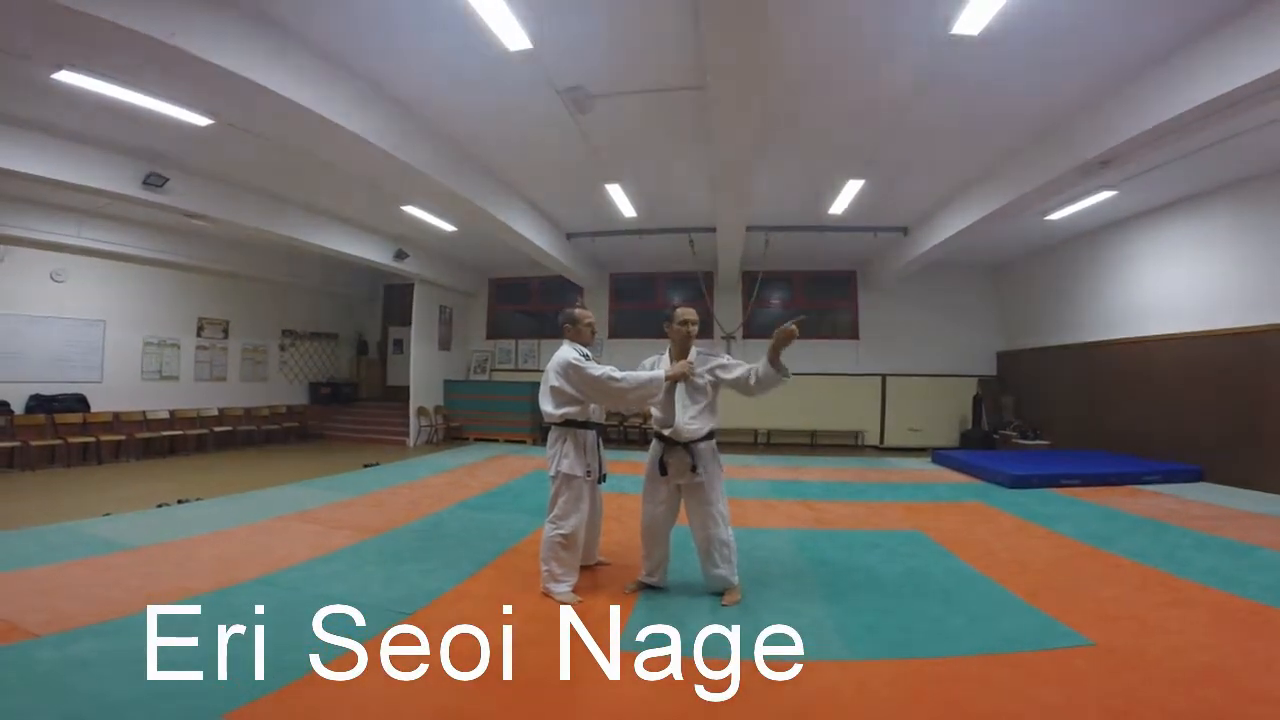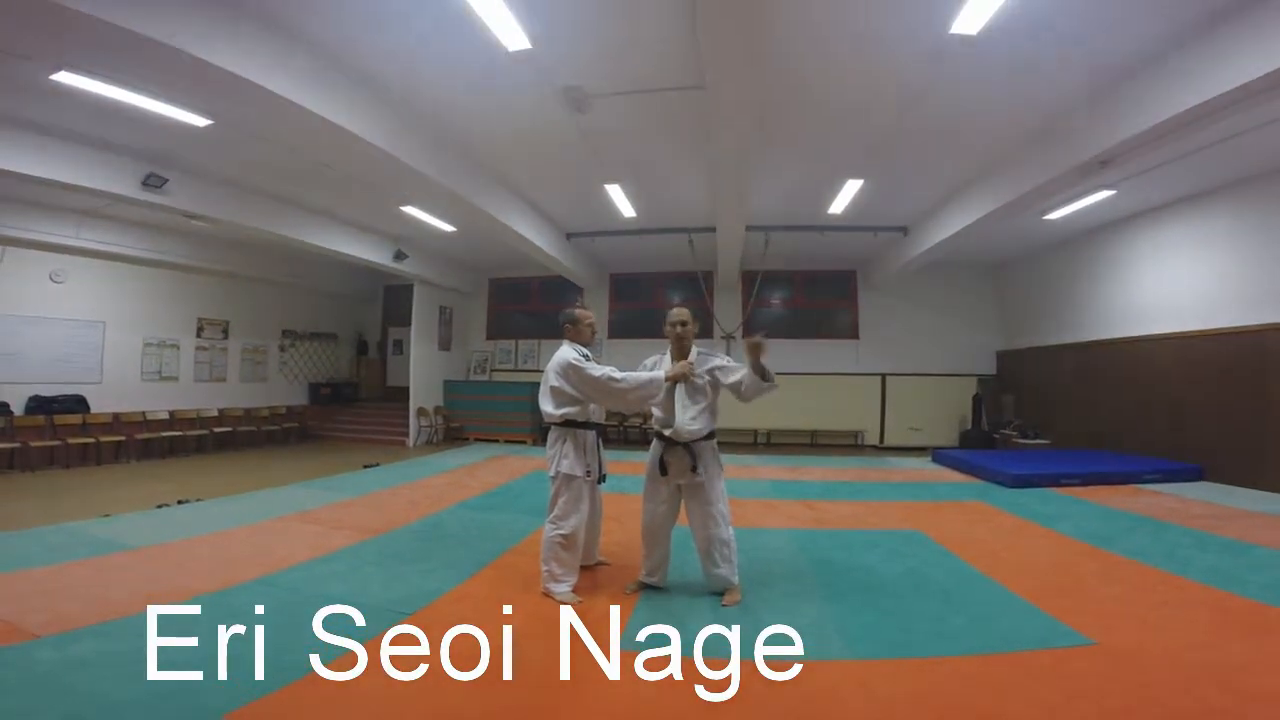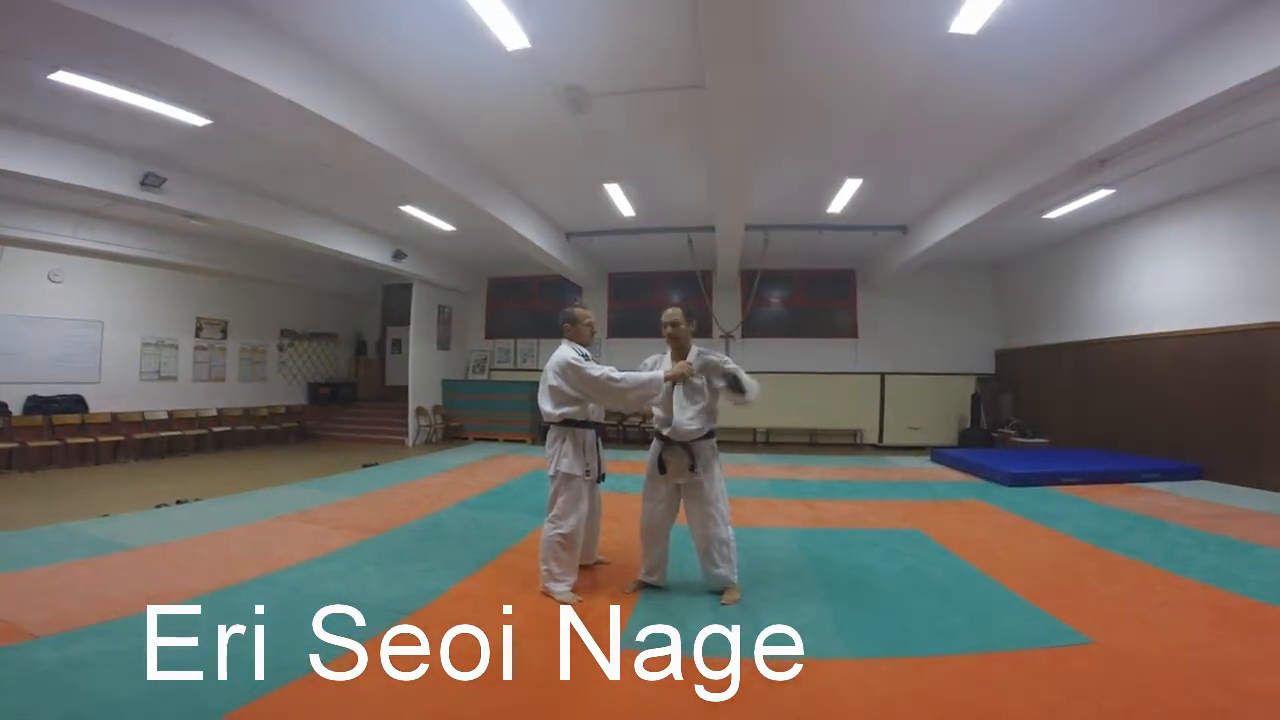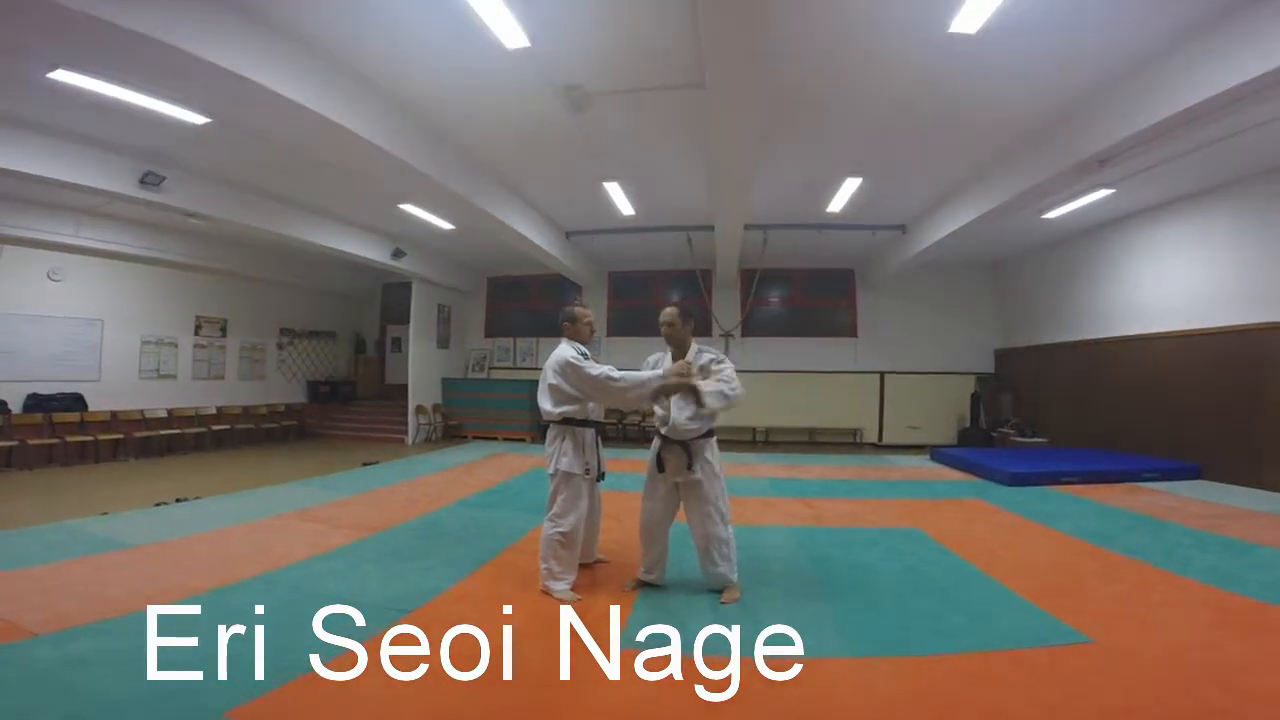
dt=0.1s
person 1, frame 1
left shoulder: (713, 364)
right shoulder: (651, 366)
left elbow: (753, 380)
left wrist: (775, 351)
left hip: (700, 454)
right hip: (663, 453)
left knee: (712, 523)
right knee: (654, 521)
left ankle: (727, 582)
right ankle: (651, 576)
person 1, frame 2
left shoulder: (712, 363)
right shoulder: (652, 365)
left elbow: (751, 388)
left wrist: (755, 362)
left hip: (701, 454)
right hip: (663, 452)
left knee: (712, 523)
right knee: (654, 520)
left ankle: (727, 582)
right ankle: (652, 577)
person 1, frame 3
left shoulder: (711, 362)
right shoulder: (652, 365)
left elbow: (745, 391)
left wrist: (727, 374)
left hip: (700, 453)
right hip: (663, 452)
left knee: (711, 522)
right knee: (653, 520)
left ankle: (727, 581)
right ankle: (651, 576)
person 1, frame 4
left shoulder: (711, 360)
right shoulder: (654, 362)
left elbow: (730, 393)
left wrist: (690, 388)
left hip: (699, 452)
right hip: (664, 449)
left knee: (711, 520)
right knee: (653, 518)
left ankle: (726, 579)
right ankle: (650, 574)
person 2, frame 1
left shoulder: (577, 358)
right shoulder: (569, 360)
left elbow: (602, 391)
right elbow: (615, 383)
right wrist: (667, 375)
left hip: (583, 441)
right hip: (571, 443)
left knee: (590, 506)
right knee: (567, 514)
left ankle: (585, 556)
right ankle: (556, 582)
person 2, frame 2
left shoulder: (577, 358)
right shoulder: (568, 360)
left elbow: (602, 391)
right elbow: (615, 383)
right wrist: (667, 375)
left hip: (583, 441)
right hip: (570, 444)
left knee: (589, 506)
right knee: (566, 514)
left ankle: (585, 556)
right ankle: (556, 582)
person 2, frame 3
left shoulder: (576, 357)
right shoulder: (567, 360)
left elbow: (601, 390)
right elbow: (614, 383)
right wrist: (666, 375)
left hip: (583, 440)
right hip: (570, 443)
left knee: (588, 505)
right knee: (566, 513)
left ankle: (584, 555)
right ankle: (555, 582)
person 2, frame 4
left shoulder: (576, 355)
right shoulder: (566, 358)
left elbow: (599, 390)
right elbow: (613, 382)
right wrist: (664, 376)
left hip: (582, 438)
right hip: (569, 441)
left knee: (588, 504)
right knee: (565, 512)
left ankle: (584, 554)
right ankle: (555, 580)
